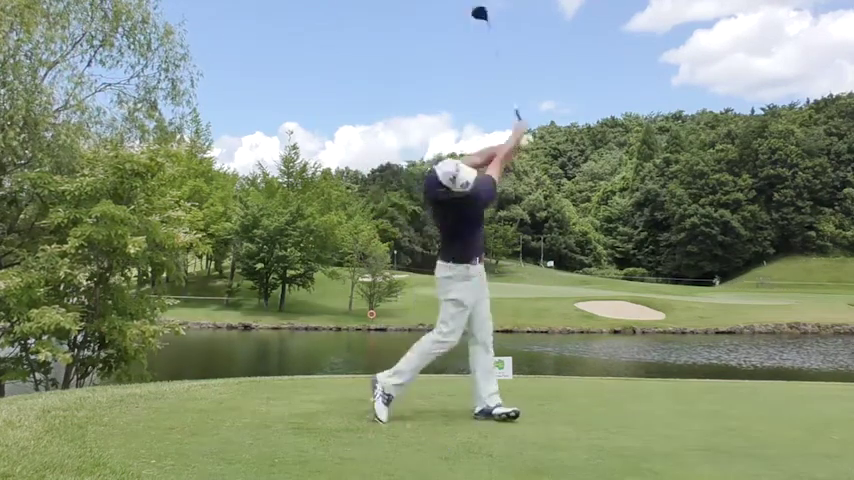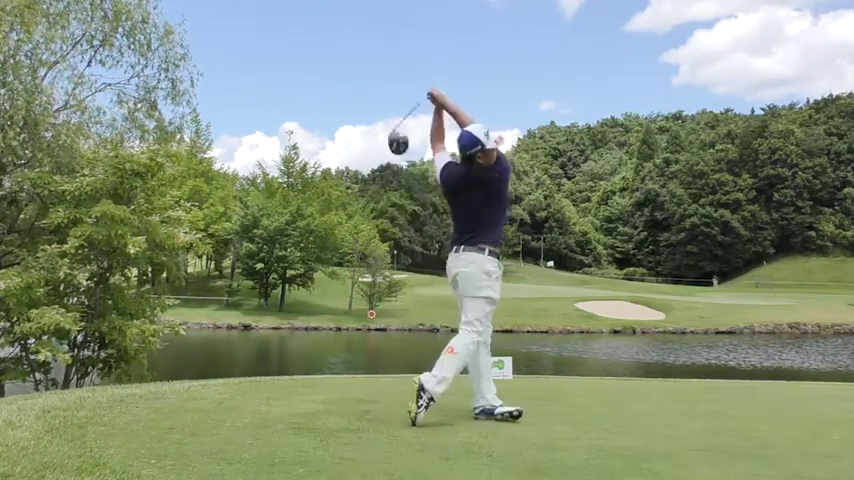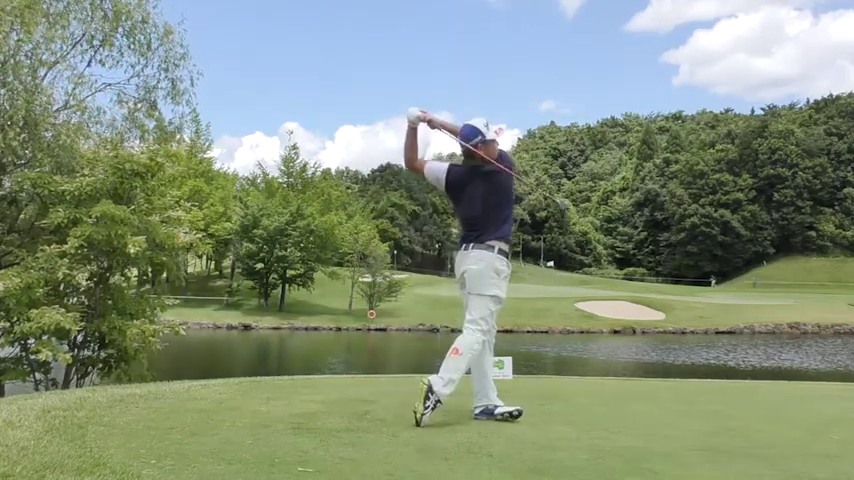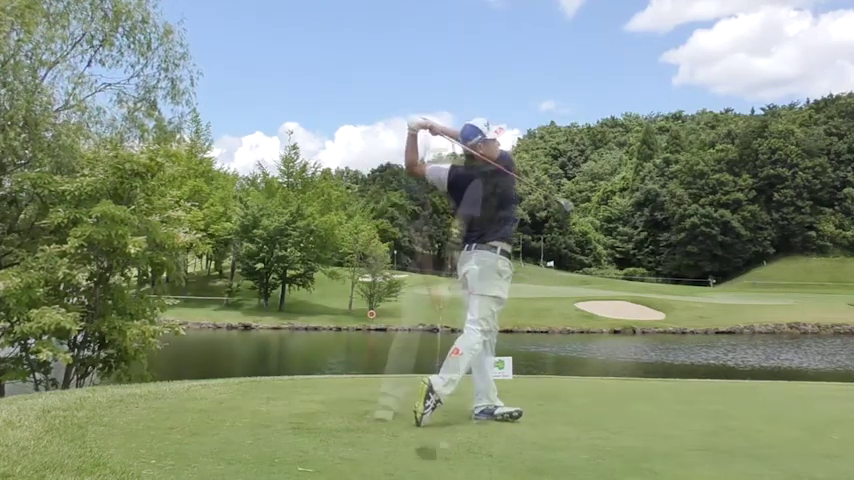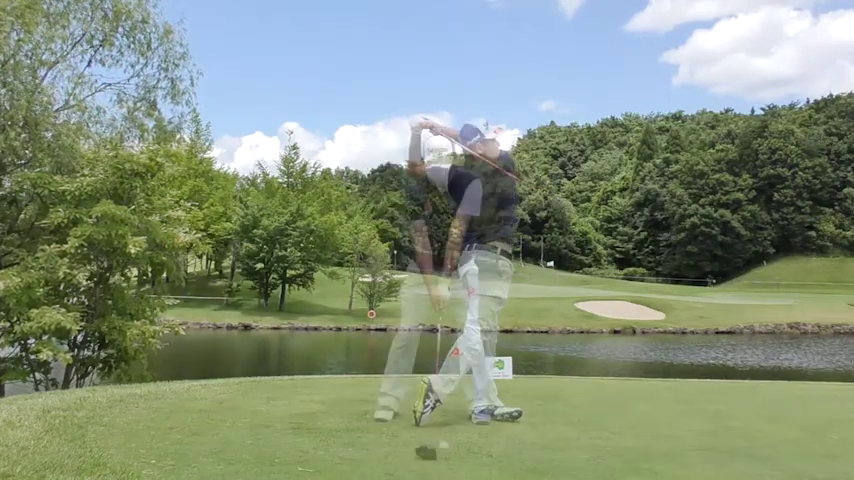
dt=0.2s
person 1, frame 1
left shoulder: (435, 177)
right shoulder: (476, 195)
left elbow: (476, 159)
right elbow: (497, 165)
left wrist: (507, 143)
right wrist: (515, 137)
left hip: (472, 267)
right hip: (460, 271)
left knee: (482, 335)
right knee: (446, 335)
left ankle: (486, 402)
right ankle: (388, 383)
person 1, frame 2
left shoulder: (449, 173)
right shoulder: (498, 171)
left elbow: (437, 144)
left wrist: (438, 109)
right wrist: (446, 103)
left hip: (460, 258)
right hip: (482, 262)
left knee: (479, 332)
right knee: (474, 332)
left ankle: (486, 402)
right ankle: (430, 386)
person 1, frame 3
left shoulder: (453, 175)
right shoulder: (503, 166)
left elbow: (412, 163)
right elbow: (474, 141)
left wrist: (413, 125)
right wrist: (436, 122)
left hip: (467, 256)
right hip: (490, 259)
left knee: (482, 332)
right knee: (477, 330)
left ankle: (486, 403)
right ankle: (438, 388)
person 1, frame 4
left shoulder: (457, 176)
right shoulder: (504, 166)
left elbow: (412, 167)
left wrist: (413, 132)
right wrist: (440, 129)
left hip: (472, 256)
right hip: (491, 258)
left knee: (483, 332)
right knee: (477, 330)
left ankle: (486, 402)
right ankle: (439, 387)
person 1, frame 5
left shoulder: (458, 176)
left elbow: (415, 167)
left hip: (475, 259)
right hip: (491, 259)
left knee: (481, 332)
right knee: (478, 332)
left ankle: (485, 403)
right ankle: (438, 388)
